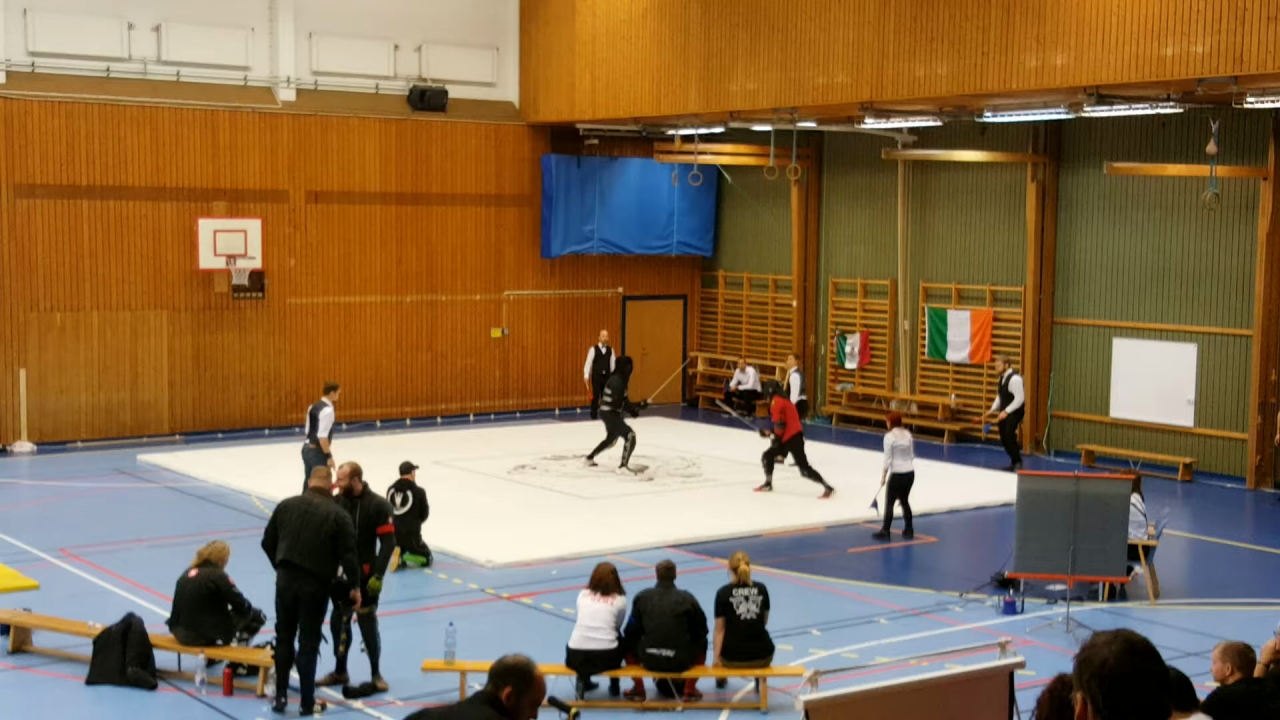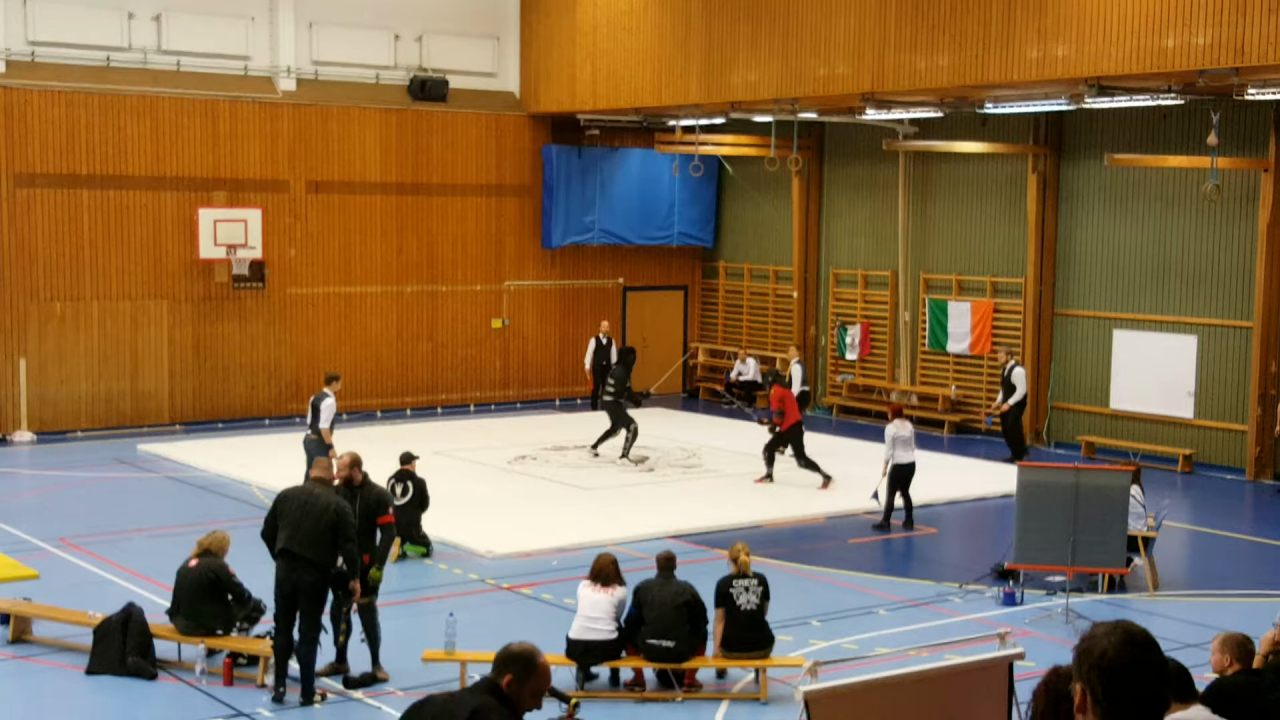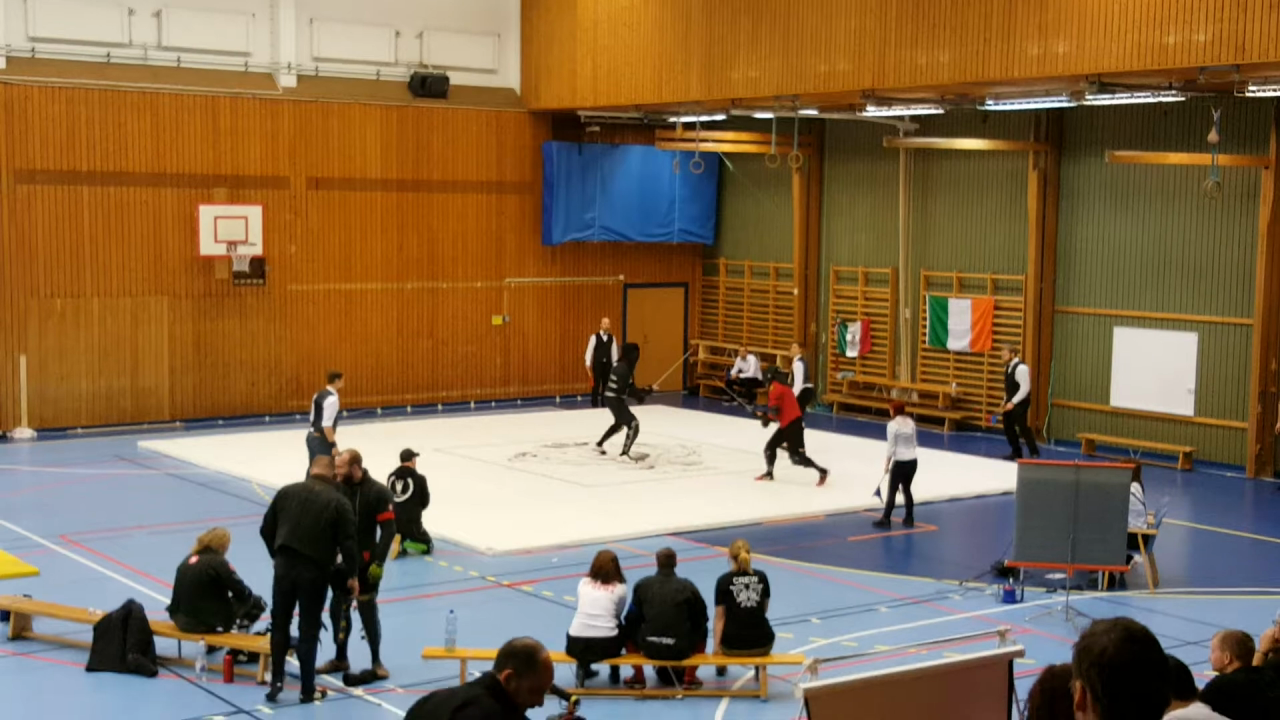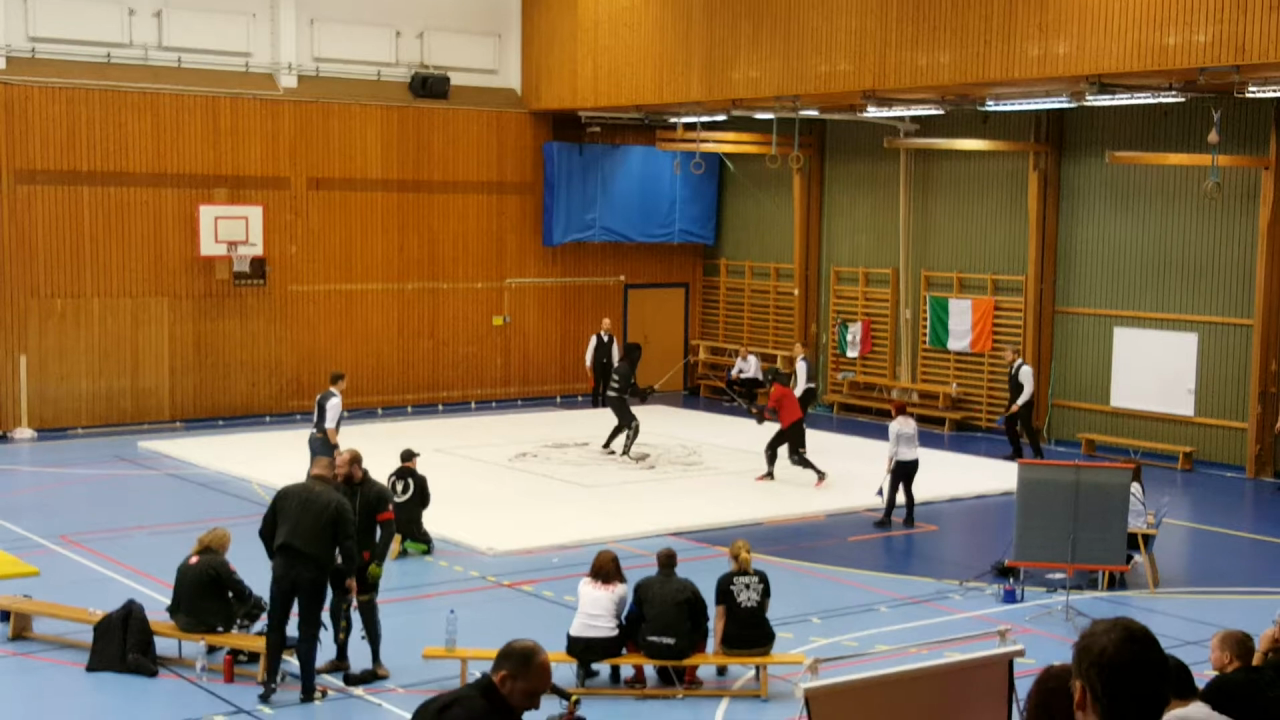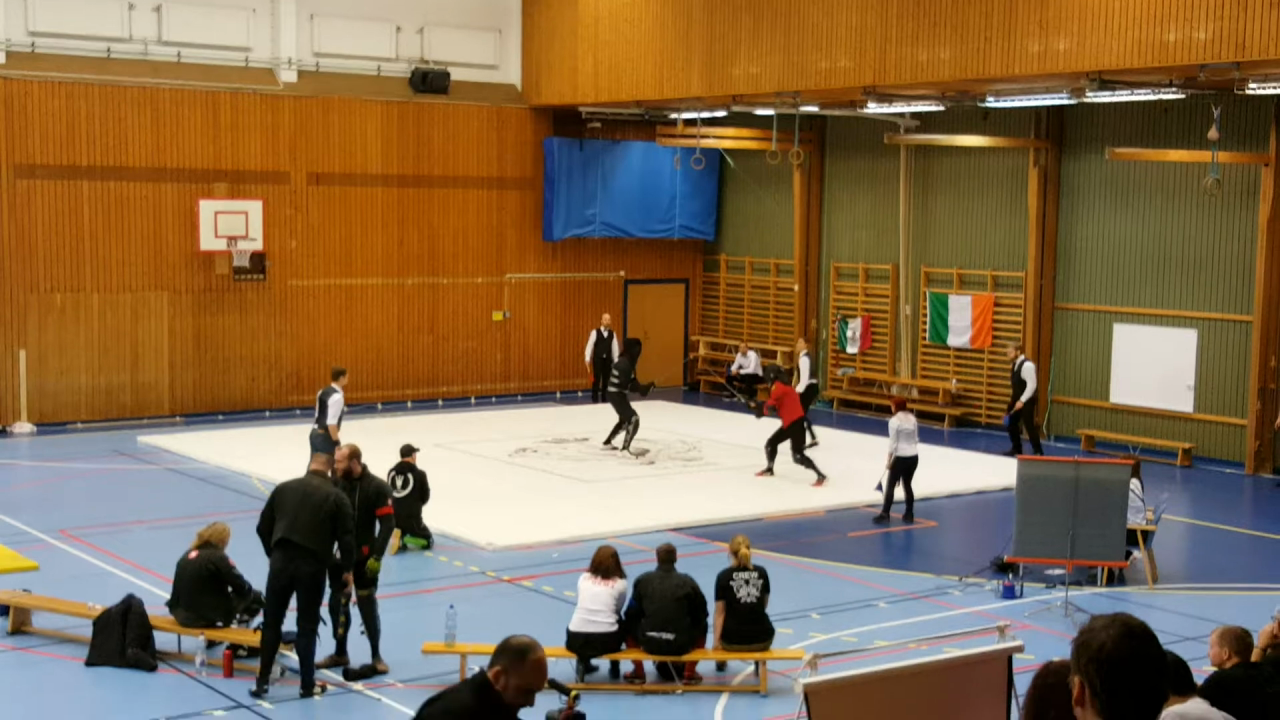
dt=0.1s
person 1, frame 1
left shoulder: (286, 505)
right shoulder: (338, 515)
left elbow: (267, 542)
right elbow: (347, 555)
right wrist: (354, 586)
left hip: (286, 580)
right hip: (315, 585)
left knee: (284, 637)
right knee: (308, 643)
left ankle: (280, 695)
right ankle: (307, 702)
person 1, frame 2
left shoulder: (286, 495)
right shoulder: (338, 506)
left elbow: (267, 532)
right elbow: (348, 546)
right wrist: (354, 578)
left hip: (285, 569)
right hip: (315, 575)
left knee: (282, 627)
right knee: (308, 633)
left ankle: (279, 685)
right ankle: (308, 692)
person 1, frame 3
left shoulder: (286, 492)
right shoulder: (339, 503)
left elbow: (266, 529)
right elbow: (347, 543)
right wrist: (352, 575)
left hip: (285, 566)
right hip: (315, 572)
left knee: (279, 624)
right knee: (309, 631)
left ankle: (276, 681)
right ankle: (307, 690)
person 1, frame 4
left shoulder: (286, 493)
right shoulder: (338, 503)
left elbow: (265, 530)
right elbow: (347, 543)
right wrist: (350, 575)
left hip: (284, 567)
right hip: (314, 572)
left knee: (276, 625)
right knee: (308, 631)
left ankle: (270, 682)
right ankle: (308, 689)
person 1, frame 5
left shoulder: (284, 488)
right shoulder: (336, 497)
left elbow: (263, 527)
right elbow: (346, 537)
right wrist: (347, 569)
left hip: (282, 561)
right hip: (312, 566)
left knee: (272, 622)
right knee: (307, 626)
left ankle: (262, 681)
right ankle: (307, 684)
person 2, frame 1
left shoulder: (378, 505)
right shoulder: (336, 502)
left elbow: (388, 543)
left wrist: (378, 575)
left hip: (364, 575)
left knee: (368, 624)
right knee: (339, 622)
left ankle: (376, 674)
right ankle: (340, 671)
person 2, frame 2
left shoulder: (378, 496)
right shoulder: (336, 492)
left elbow: (388, 533)
left wrist: (379, 566)
left hip: (364, 566)
left knee: (368, 614)
right knee: (339, 612)
left ankle: (376, 664)
right ankle: (340, 662)
person 2, frame 3
left shoulder: (378, 492)
right shoulder: (336, 489)
left elbow: (388, 530)
left wrist: (379, 563)
left hip: (364, 563)
left knee: (368, 611)
right knee: (338, 609)
left ankle: (376, 661)
right ankle: (340, 659)
person 2, frame 4
left shoulder: (378, 493)
right shoulder: (336, 489)
left elbow: (388, 530)
left wrist: (378, 562)
left hip: (364, 563)
left knee: (368, 611)
right knee: (338, 609)
left ankle: (377, 661)
right ankle: (341, 659)
person 2, frame 5
left shoulder: (378, 487)
right shoulder: (335, 484)
left elbow: (387, 524)
left wrist: (377, 557)
left hip: (363, 557)
left knee: (367, 606)
right knee: (337, 604)
left ankle: (376, 656)
right ankle: (340, 654)
